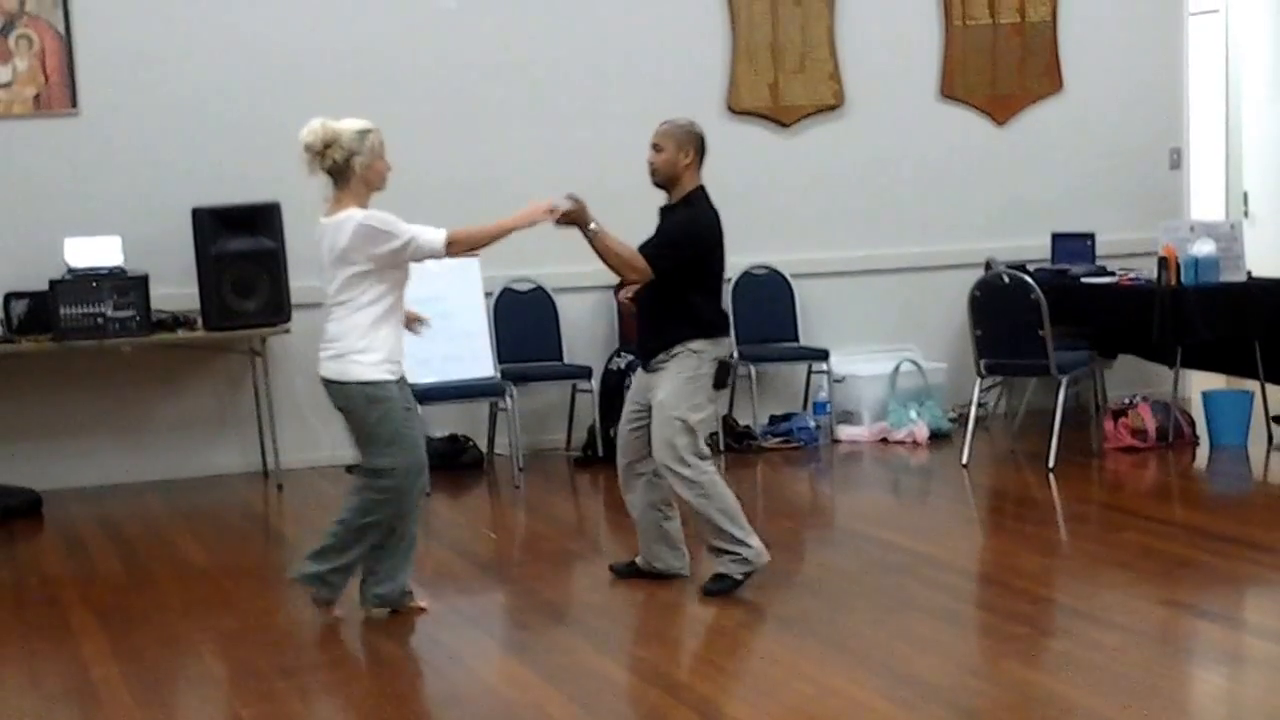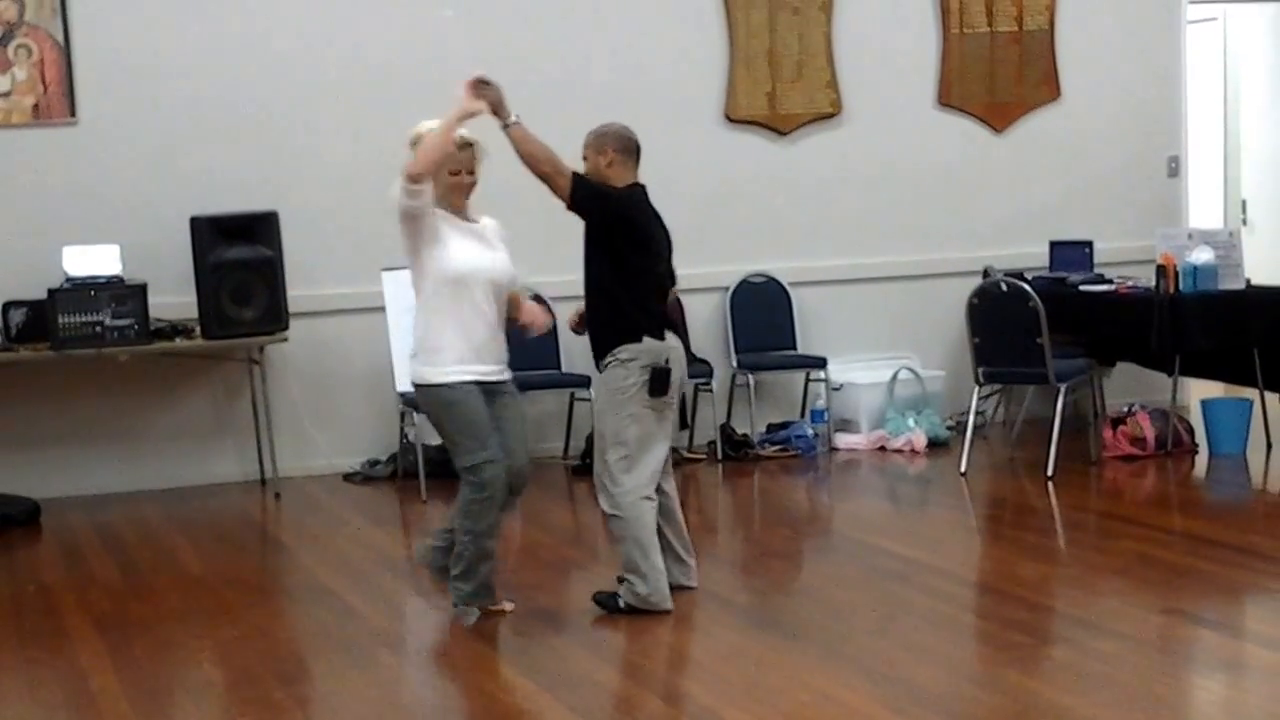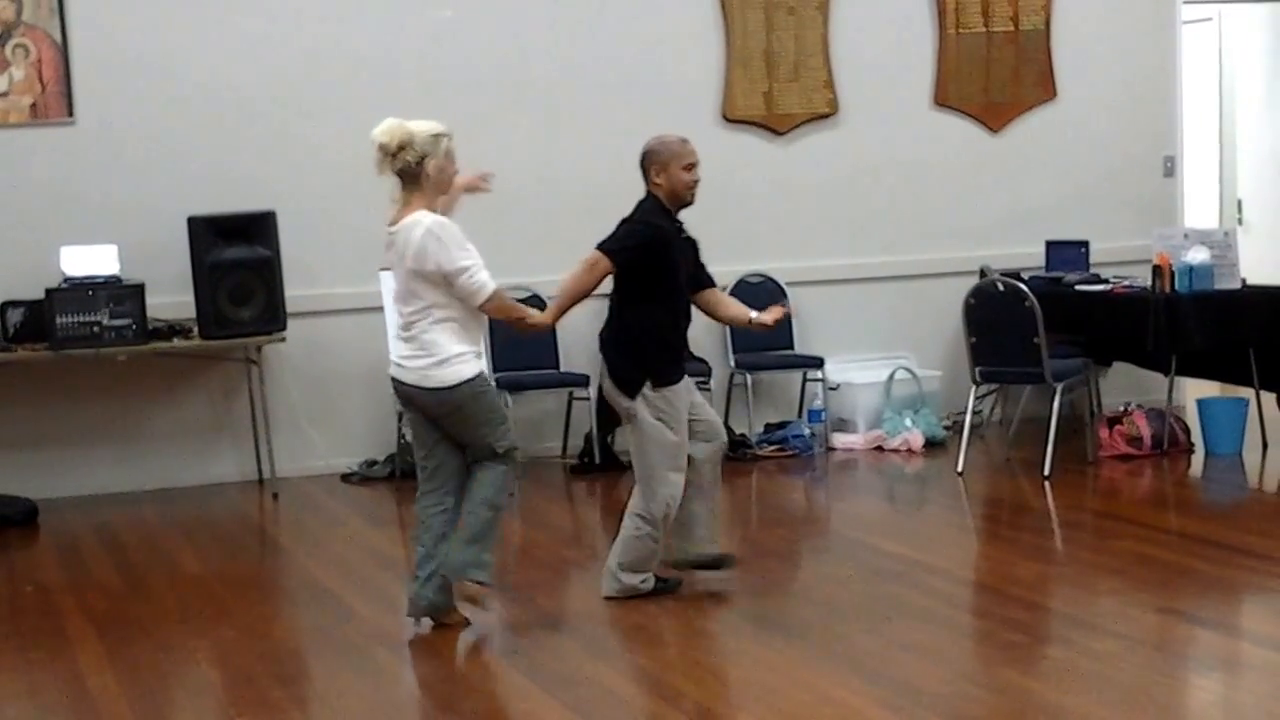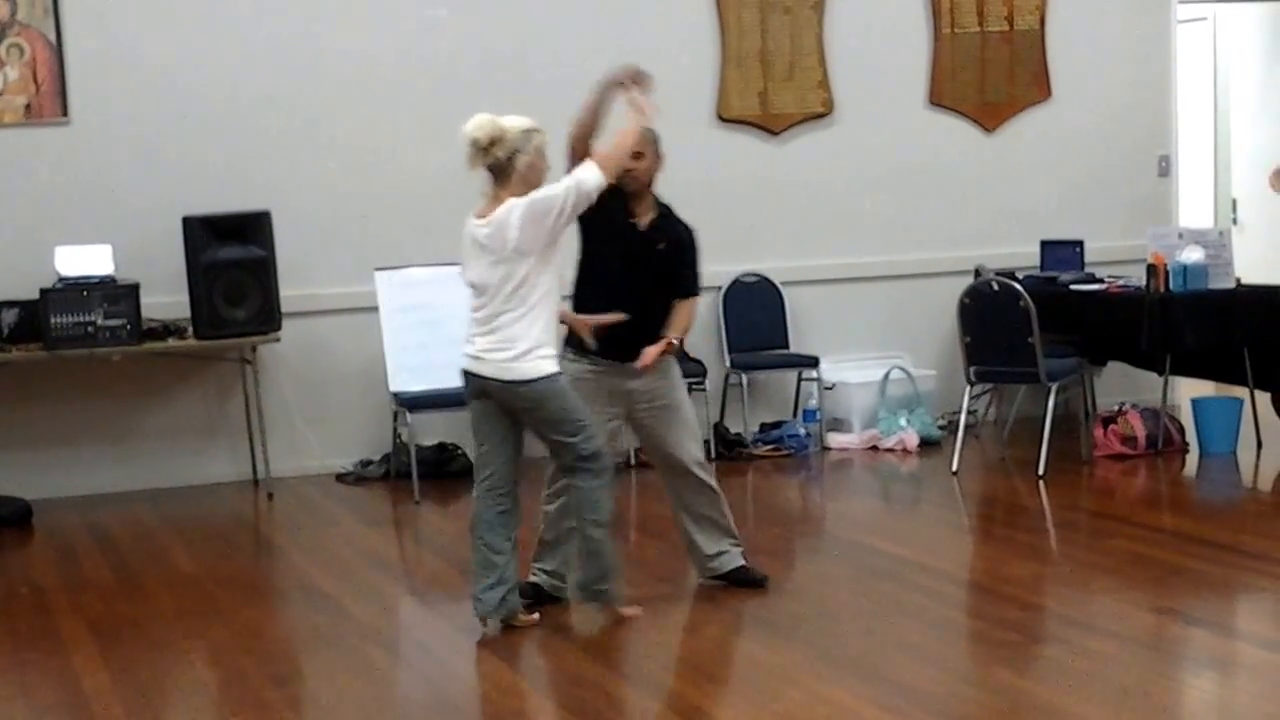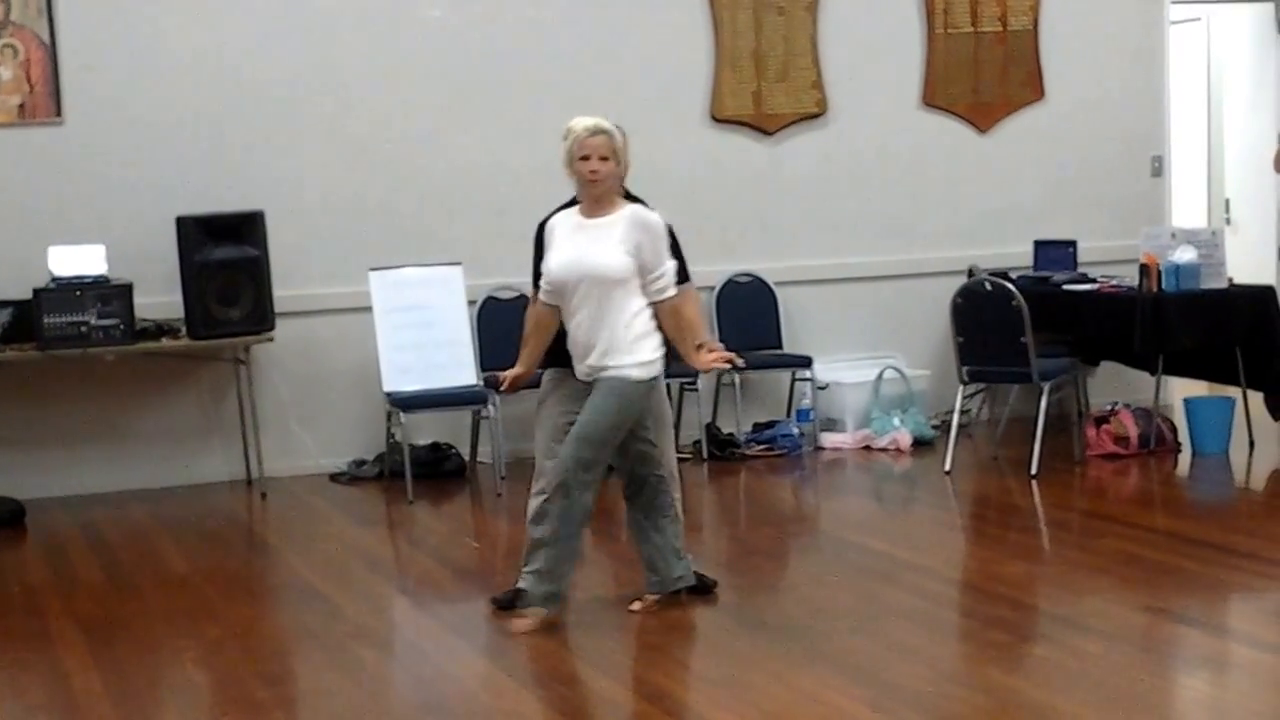
dt=1s
person 1, frame 1
left shoulder: (337, 223)
right shoulder: (367, 226)
right elbow: (451, 242)
left wrist: (398, 311)
right wrist: (520, 220)
left hip: (367, 368)
right hip: (361, 373)
left knee: (406, 471)
right knee: (394, 475)
left ankle: (386, 584)
right ankle: (323, 572)
person 1, frame 2
left shoulder: (489, 229)
right shoulder: (422, 222)
left elbow: (507, 290)
right elbow: (416, 172)
left wrist: (529, 306)
right wrist: (458, 116)
left hip: (492, 374)
right hip: (443, 378)
left knee: (510, 471)
right knee: (487, 475)
left ankle: (447, 551)
right ankle: (472, 591)
person 1, frame 3
left shoulder: (403, 225)
right shoulder: (434, 229)
right elbow: (484, 297)
left wrist: (456, 194)
right wrist: (526, 315)
left hip: (413, 374)
right hip: (451, 376)
left knee: (440, 478)
right knee: (498, 456)
left ankle: (433, 595)
right ankle: (468, 567)
person 1, frame 4
left shoulder: (478, 225)
right shoulder: (534, 213)
right elbow: (604, 165)
left wrist: (567, 317)
right wrist: (639, 114)
left hip: (482, 369)
right hip: (526, 373)
left knee: (494, 483)
right knee: (588, 460)
left ankle: (496, 600)
right ankle: (599, 582)
person 1, frame 5
left shoulder: (641, 223)
right shoulder: (558, 226)
left elbow: (663, 298)
right elbow: (547, 303)
left wrist: (693, 356)
right wrist: (525, 366)
left hip: (630, 370)
right hip: (594, 372)
left knee: (573, 474)
right knee: (642, 475)
left ankle: (544, 592)
right ankle: (669, 574)
person 2, frame 1
left shoulder: (696, 219)
right shoulder: (672, 212)
left elbow: (633, 266)
left wrist: (586, 224)
right wrist: (639, 290)
left hip: (689, 356)
right hip: (655, 357)
left knee: (682, 463)
right knee: (635, 459)
left ankle: (741, 551)
right ankle: (661, 556)
person 2, frame 2
left shoulder: (615, 207)
right shoulder: (644, 215)
left elbow: (550, 171)
left wrist: (504, 114)
right wrist: (596, 309)
left hip: (636, 358)
right hip: (660, 352)
left knee: (626, 480)
right knee: (653, 473)
left ankle: (648, 588)
right ankle: (677, 569)
person 2, frame 3
left shoulder: (676, 235)
right shoulder: (646, 227)
left elbow: (708, 295)
right elbow: (596, 267)
left wrist: (754, 318)
right wrist: (551, 315)
left hip: (661, 370)
right hip: (643, 375)
left knee: (707, 438)
right knee: (663, 479)
left ankle: (692, 545)
right ankle: (628, 577)
person 2, frame 4
left shoulder: (677, 233)
right shoulder: (596, 207)
left elbow: (685, 302)
right elbow: (577, 151)
left wrist: (666, 343)
right wrist: (604, 93)
left hip: (652, 368)
right hip: (590, 365)
left knee: (689, 465)
right knee: (571, 473)
left ankle: (723, 559)
right ankle: (549, 576)
person 2, frame 5
right shoulder: (555, 225)
left elbow: (681, 289)
left wrist: (702, 341)
right hip: (568, 371)
left knee: (658, 473)
right knee: (552, 477)
right ankle: (534, 578)
